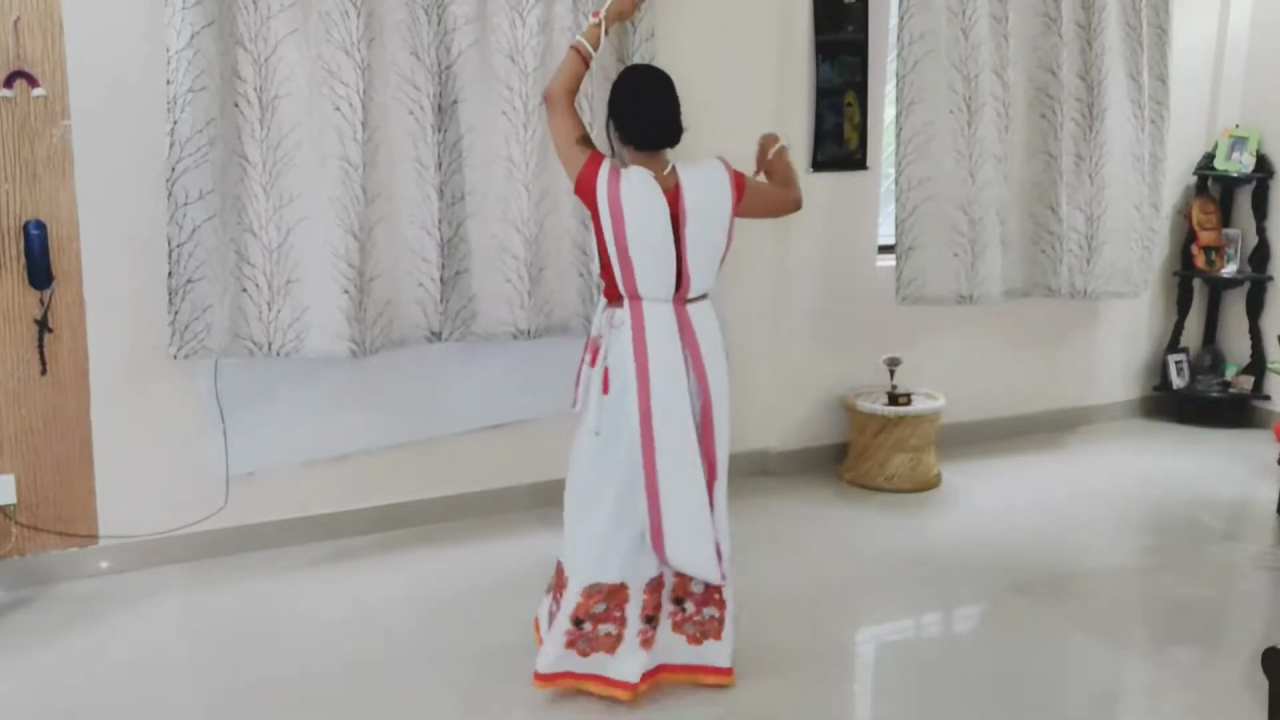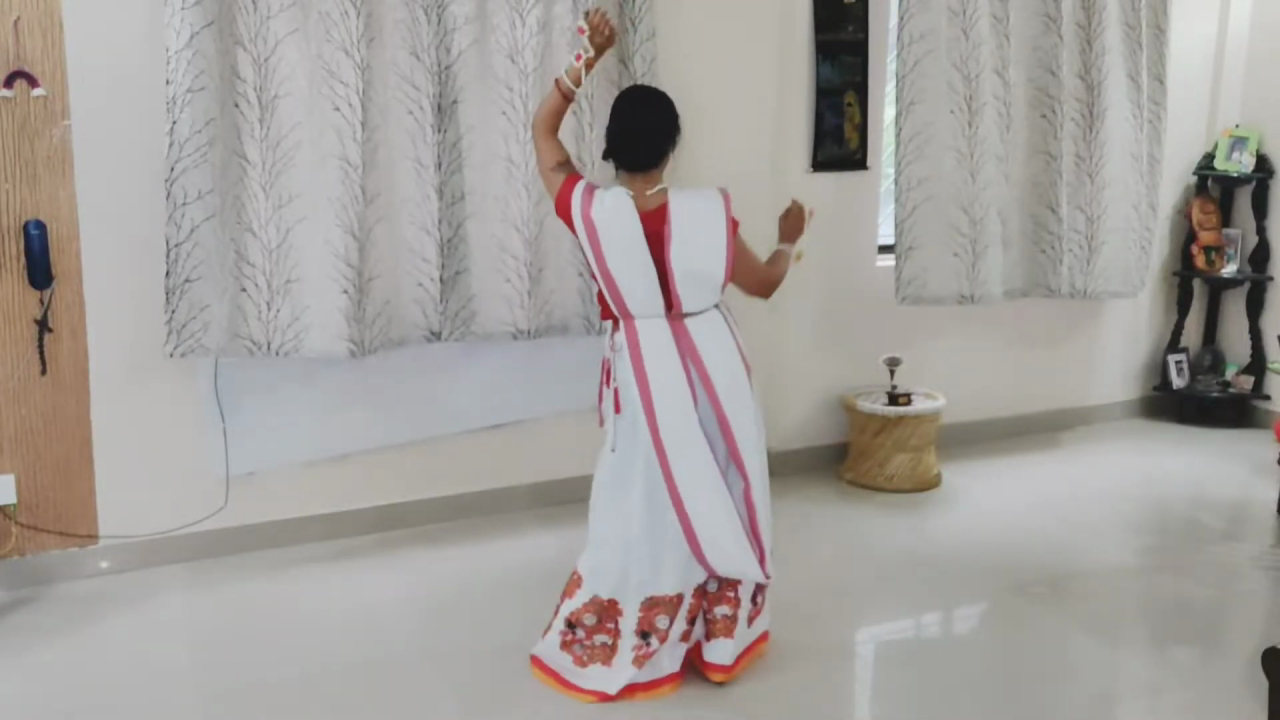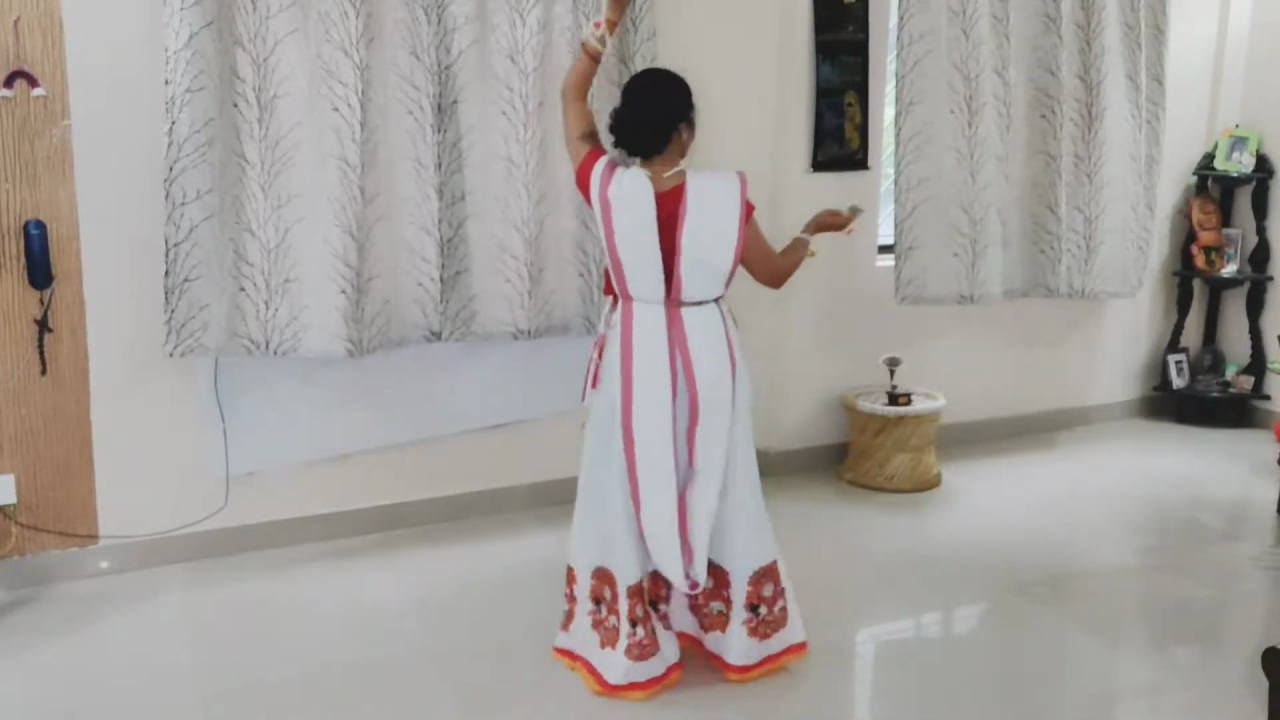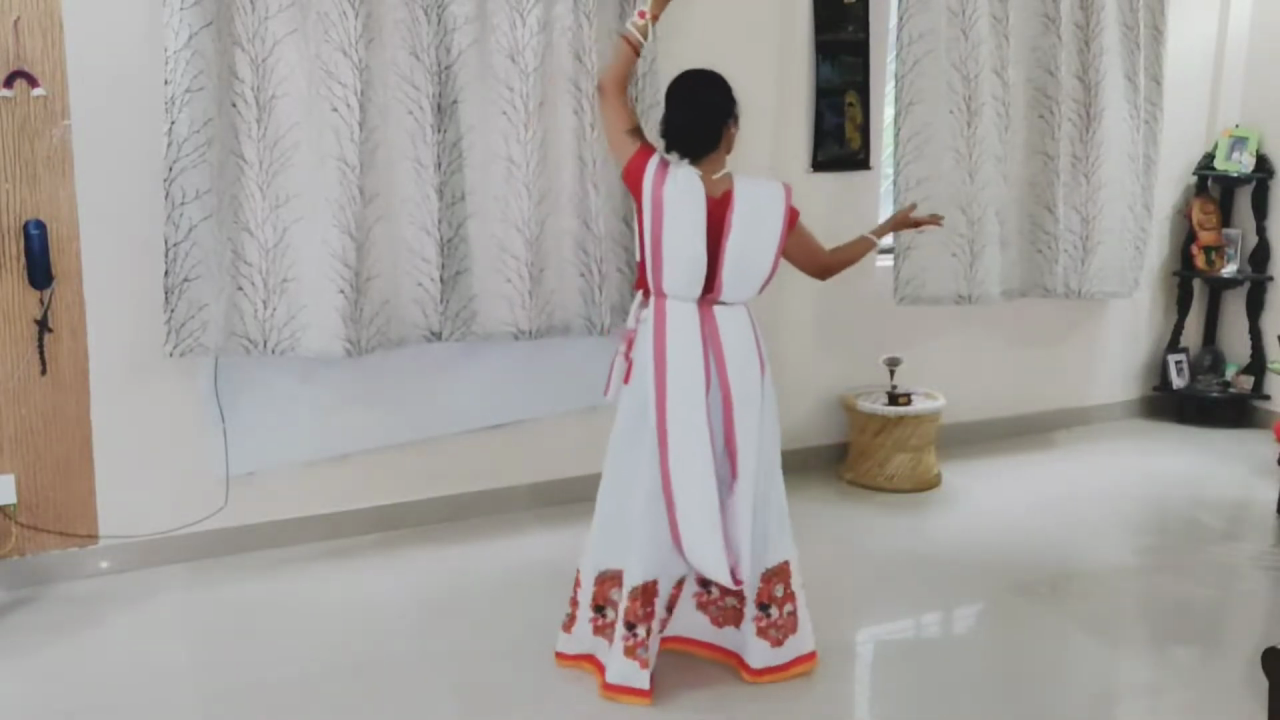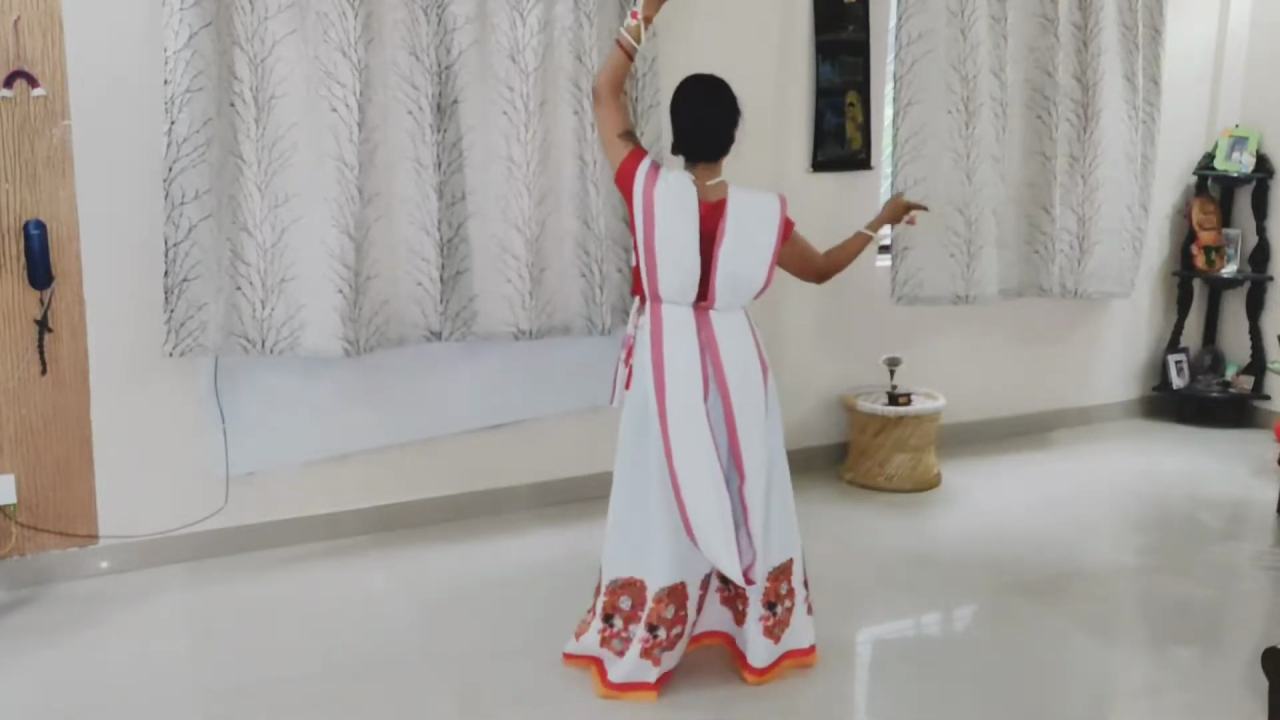
dt=0.3s
person 1, frame 1
left shoulder: (607, 187)
right shoulder: (712, 184)
left elbow: (557, 100)
right elbow: (790, 197)
right wrist: (776, 160)
left hip: (632, 355)
right hip: (695, 352)
left knee: (613, 500)
right knee: (688, 495)
left ankle: (600, 649)
right ankle: (693, 643)
person 1, frame 2
left shoulder: (588, 209)
right shoulder: (706, 211)
left elbow: (542, 129)
right elbow: (764, 284)
left wrist: (590, 58)
right wrist: (788, 239)
left hip: (645, 375)
right hip: (713, 369)
left knee: (638, 516)
right knee: (719, 503)
left ankle: (606, 654)
right ankle: (720, 643)
person 1, frame 3
left shoulder: (607, 186)
right shoulder: (723, 196)
left elbow: (571, 100)
right elbow: (772, 274)
right wrist: (813, 230)
left hip: (635, 355)
right hip: (705, 357)
left knee: (628, 493)
right knee: (717, 491)
left ankle: (628, 651)
right ankle: (745, 637)
person 1, frame 4
left shoulder: (653, 182)
right shoulder: (767, 203)
left elbow: (609, 91)
right elbow: (822, 265)
right wrist: (885, 230)
left hip: (663, 358)
right hip: (732, 356)
left knee: (647, 495)
right knee: (743, 494)
left ankle: (622, 652)
right ankle: (766, 642)
person 1, frame 5
left shoulder: (647, 187)
right shoulder: (760, 213)
left elbow: (605, 97)
right elbow: (820, 270)
right wrist: (877, 225)
left hip: (662, 360)
right hip: (732, 359)
left knee: (659, 499)
right knee: (748, 493)
left ankle: (634, 653)
right ankle: (765, 642)
